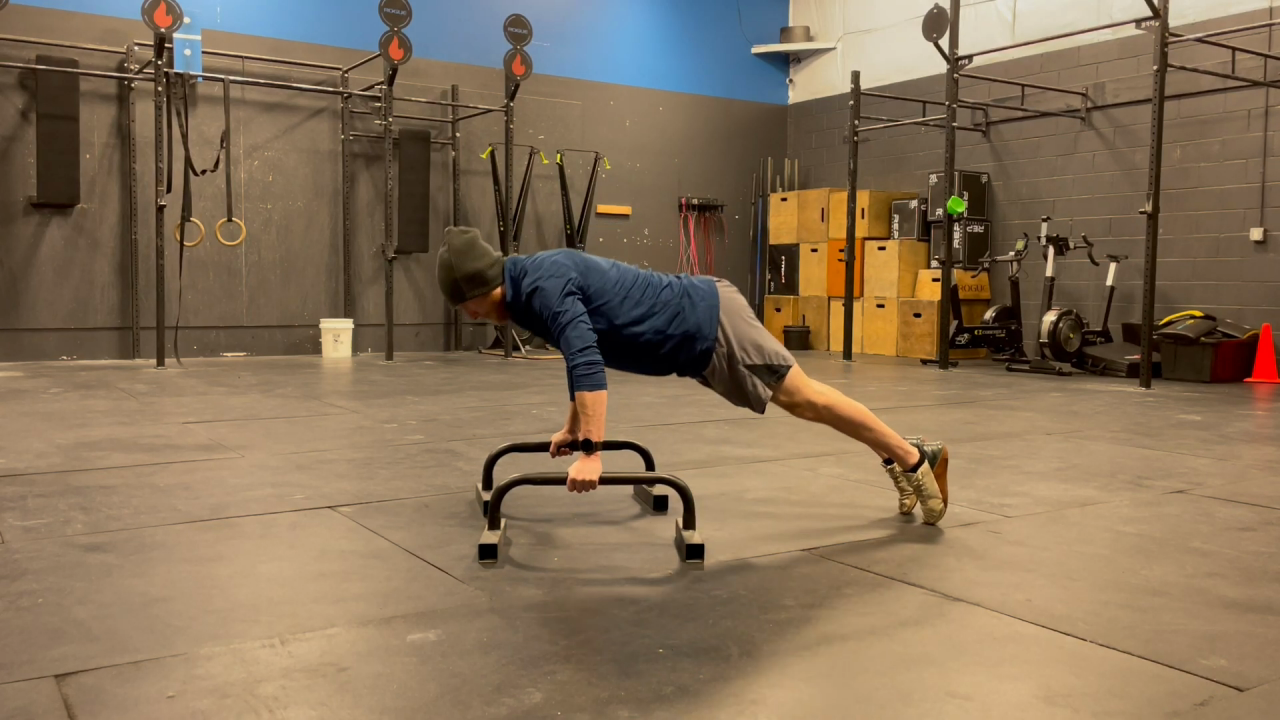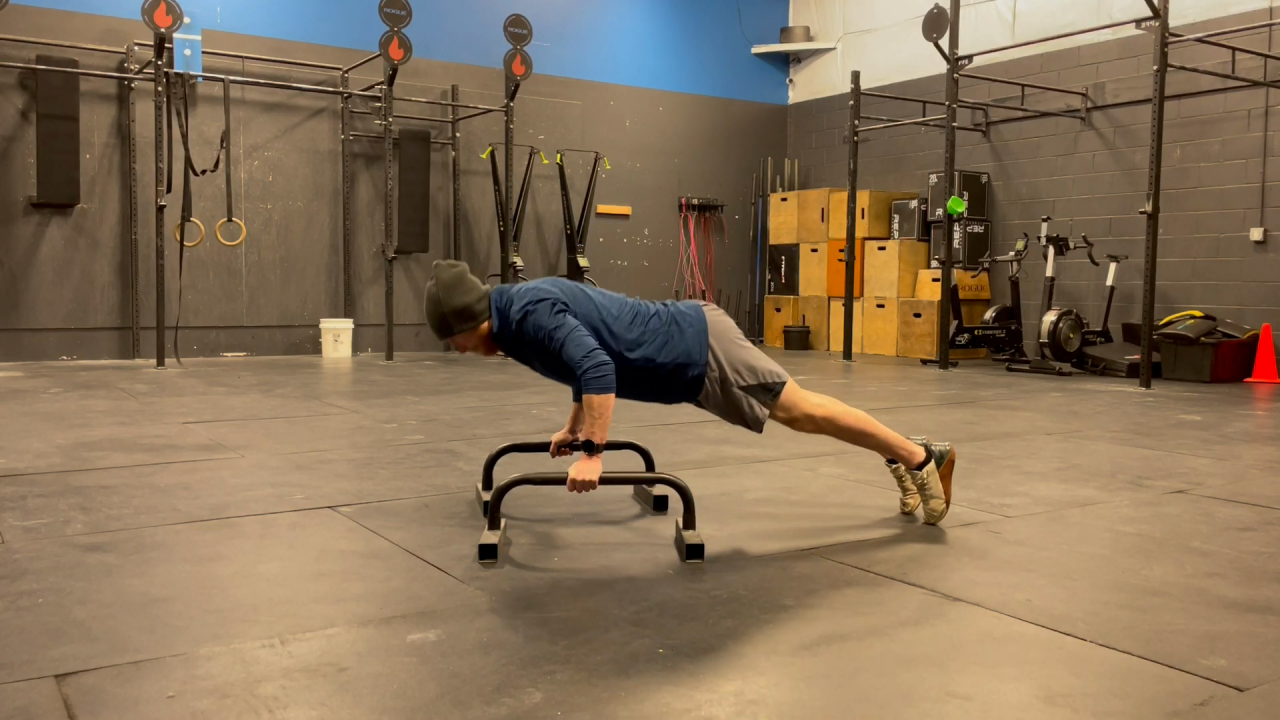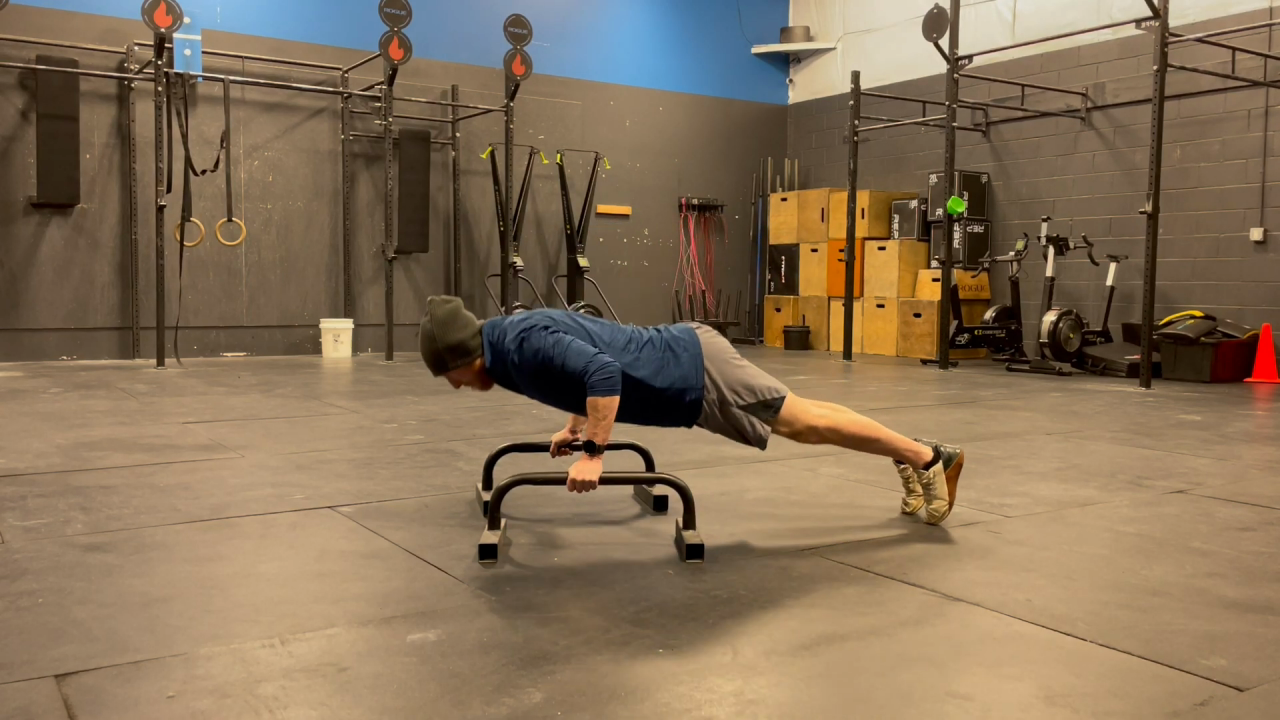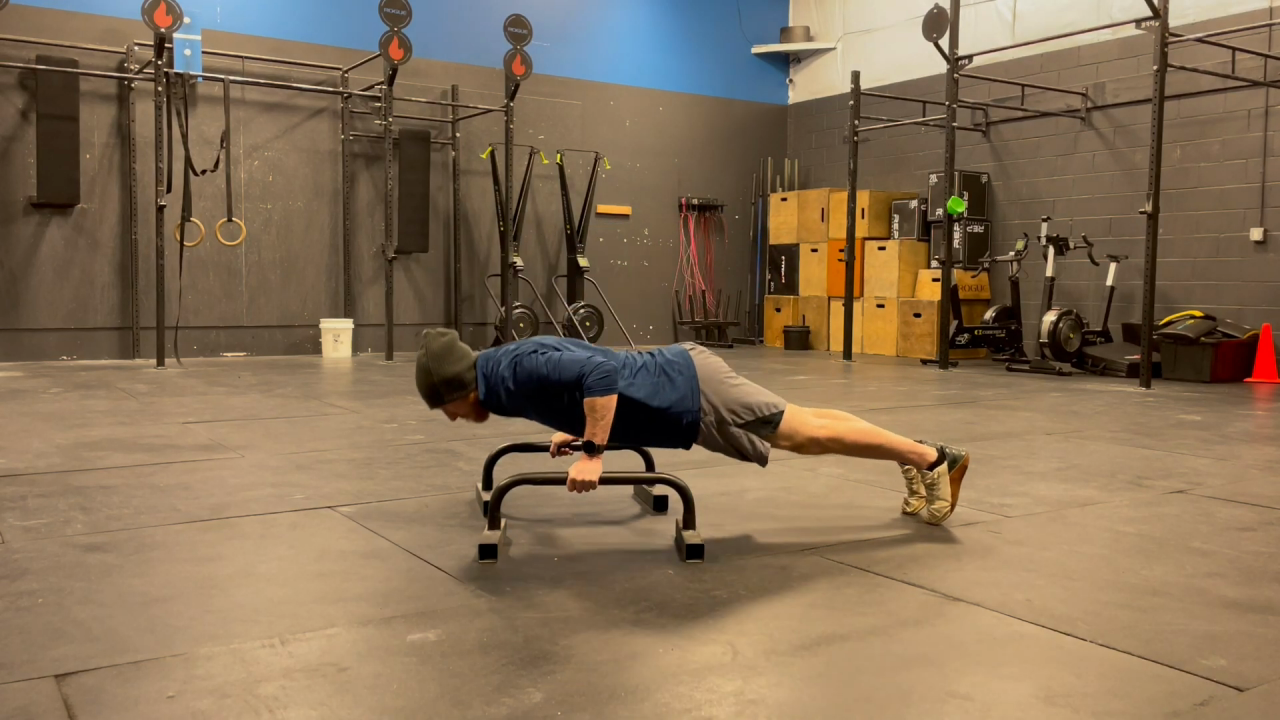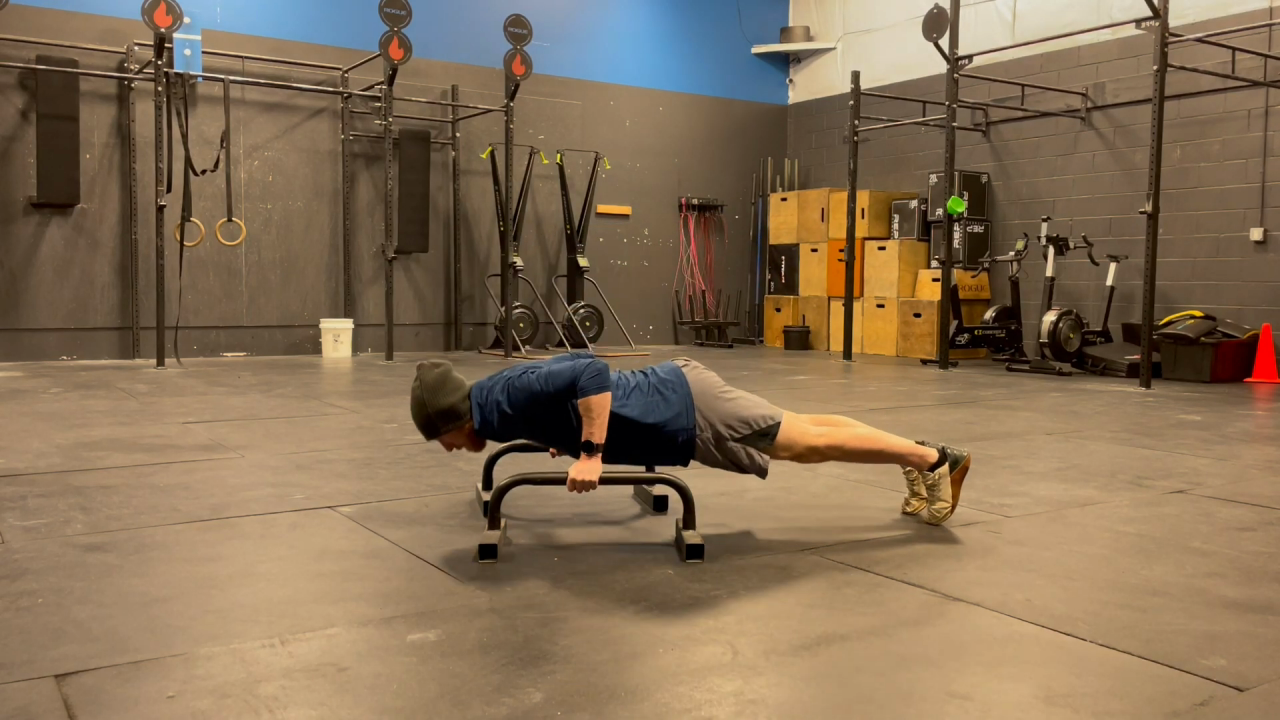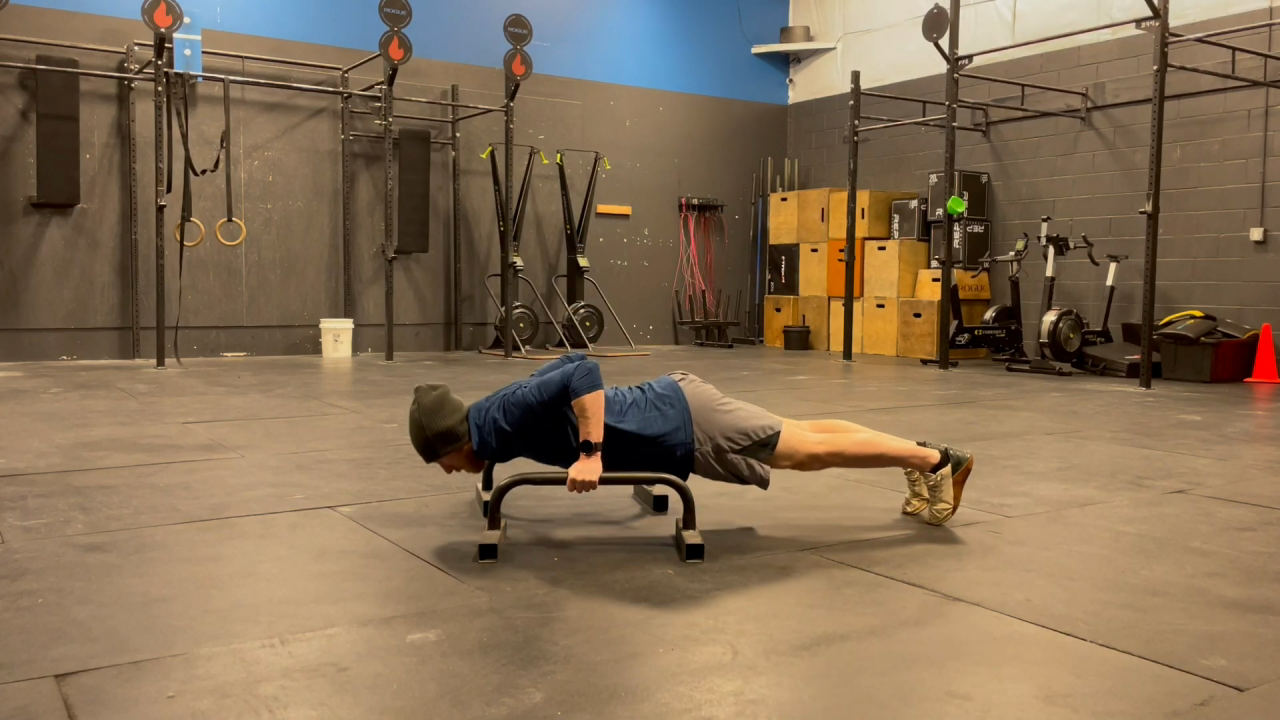
dt=0.2s
person 1, frame 1
left shoulder: (542, 284)
right shoulder: (534, 284)
left elbow: (586, 363)
right elbow: (584, 354)
left wrist: (590, 453)
right wrist: (573, 428)
left hip: (708, 326)
right hip: (700, 329)
left knee: (805, 400)
right knee: (801, 400)
left ankle: (914, 459)
right ankle: (899, 459)
person 1, frame 2
left shoulder: (529, 313)
right shoulder: (521, 310)
left elbow: (597, 370)
right elbow: (588, 360)
left wrist: (591, 454)
right wrist: (574, 429)
left hip: (699, 351)
right hip: (690, 348)
left knee: (803, 413)
right knee: (800, 411)
left ankle: (920, 457)
right ankle: (902, 459)
person 1, frame 3
left shoulder: (522, 344)
right shoulder: (515, 338)
left elbow: (603, 373)
left wrist: (593, 455)
right wrist: (575, 428)
left hip: (696, 374)
right hip: (685, 363)
left knee: (808, 424)
right knee: (803, 419)
left ankle: (927, 457)
right ankle: (909, 457)
person 1, frame 4
left shoulder: (514, 374)
right shoulder: (509, 364)
left elbow: (601, 374)
left wrist: (592, 454)
right wrist: (575, 428)
left hip: (691, 394)
right hip: (680, 377)
left knee: (809, 435)
right knee: (803, 426)
left ankle: (931, 458)
right ankle: (915, 453)
person 1, frame 5
left shoulder: (506, 401)
right shoulder: (504, 393)
left elbow: (592, 374)
right elbow: (578, 367)
left wrist: (591, 453)
right wrist: (569, 431)
left hip: (688, 412)
right hip: (676, 390)
left knee: (809, 443)
right knee: (801, 430)
left ankle: (932, 459)
right ankle: (915, 456)
person 1, frame 6
left shoulder: (503, 421)
right shoulder: (503, 415)
left elbow: (583, 371)
right elbow: (570, 371)
left wrist: (590, 454)
right wrist: (567, 435)
left hip: (686, 425)
right hip: (672, 404)
left knee: (810, 451)
right knee: (802, 439)
left ankle: (935, 461)
right ankle: (918, 454)
